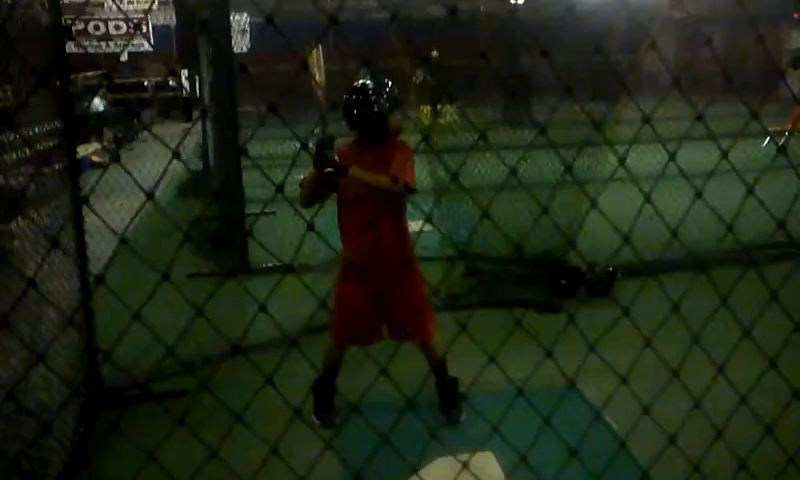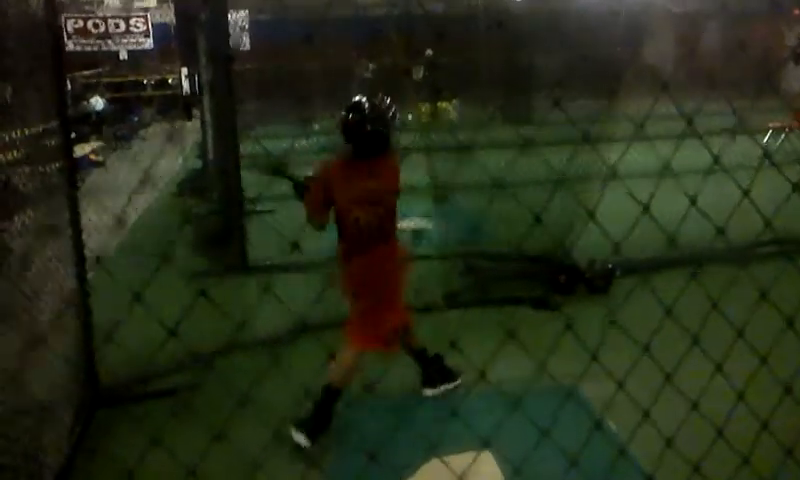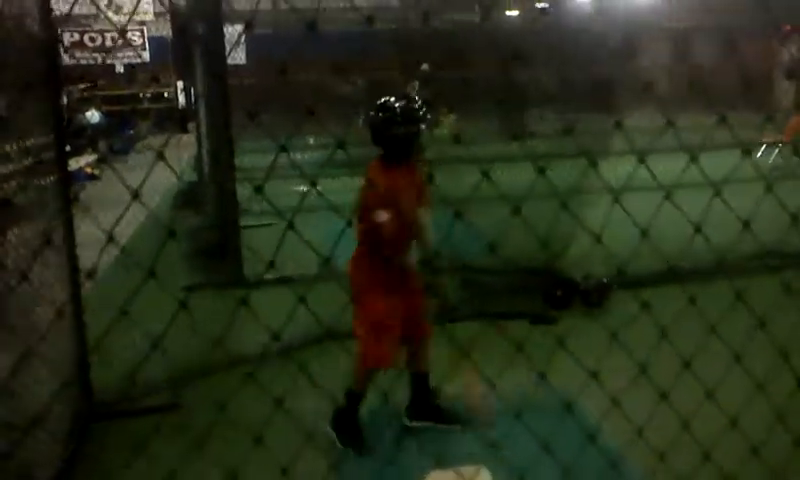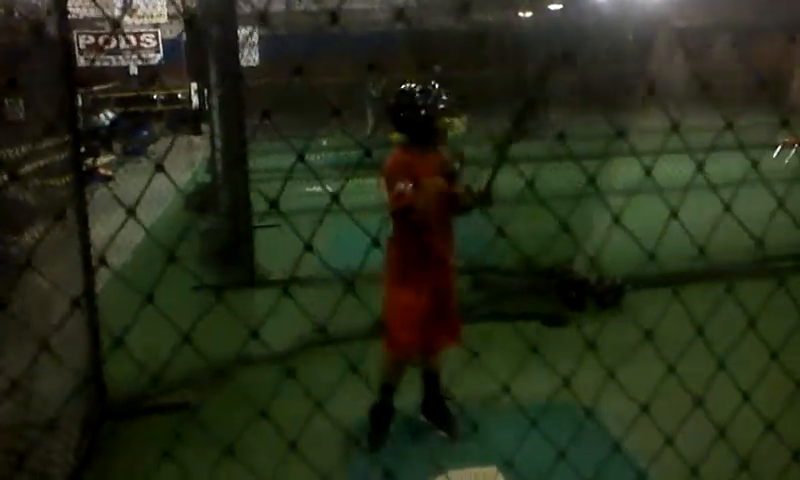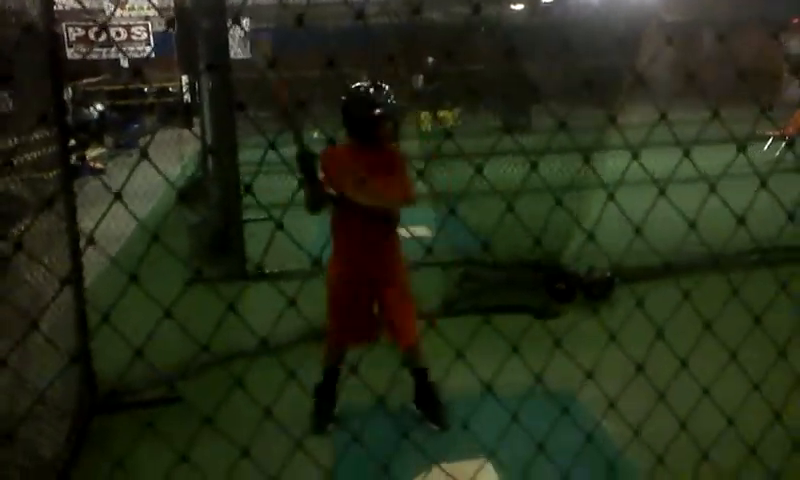
dt=1s
person 1, frame 1
left shoulder: (399, 149)
right shoulder: (341, 155)
left elbow: (397, 186)
right elbow: (306, 200)
left wrist: (346, 170)
right wrist: (319, 165)
left hip: (398, 261)
right hip: (358, 264)
left knee: (422, 330)
right knee: (343, 333)
left ankle: (447, 389)
right ankle: (324, 392)
person 1, frame 2
left shoulder: (328, 172)
right shoulder: (389, 165)
left elbow: (317, 222)
left wrist: (309, 191)
left hip: (352, 262)
right hip: (382, 261)
left knee: (395, 319)
right knee: (361, 338)
left ankle: (431, 372)
right ankle: (319, 417)
person 1, frame 3
left shoulder: (409, 169)
right shoulder: (381, 184)
left elbow: (419, 212)
right elbow: (389, 244)
left wrist: (428, 252)
right wrist: (420, 278)
left hip: (399, 271)
right hip: (375, 275)
left knee: (418, 333)
right knee: (376, 352)
left ankle: (421, 403)
right ankle: (346, 415)
person 1, frame 4
left shoulder: (439, 158)
right shoulder: (399, 164)
left elbow: (452, 206)
right elbow: (412, 213)
left wrist: (475, 198)
right wrist: (441, 185)
left hip: (440, 262)
right hip: (409, 268)
left knee: (434, 337)
right knee: (403, 343)
left ankle: (432, 401)
right ankle: (382, 409)
person 1, frame 5
left shoulder: (393, 158)
right shoulder: (333, 158)
left elbow: (393, 206)
right elbow: (315, 205)
left wrist: (348, 197)
right wrist: (313, 184)
left hip: (386, 258)
right hip: (347, 259)
left knee: (405, 329)
right knee: (339, 331)
left ankle: (424, 391)
right ankle: (326, 394)
